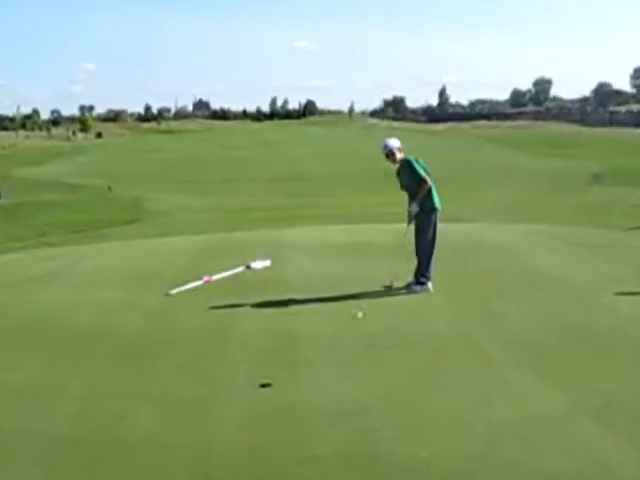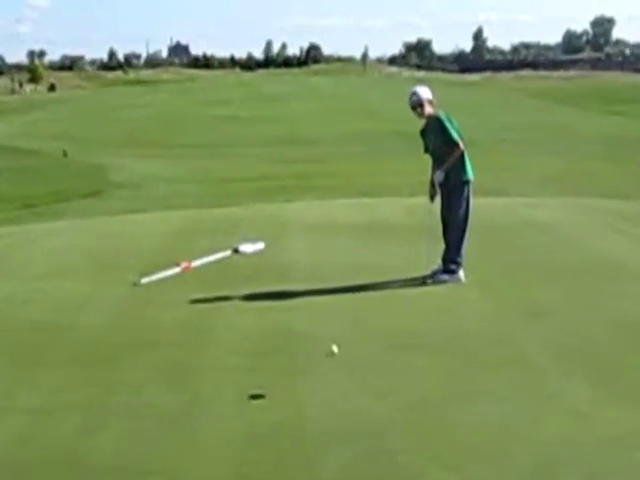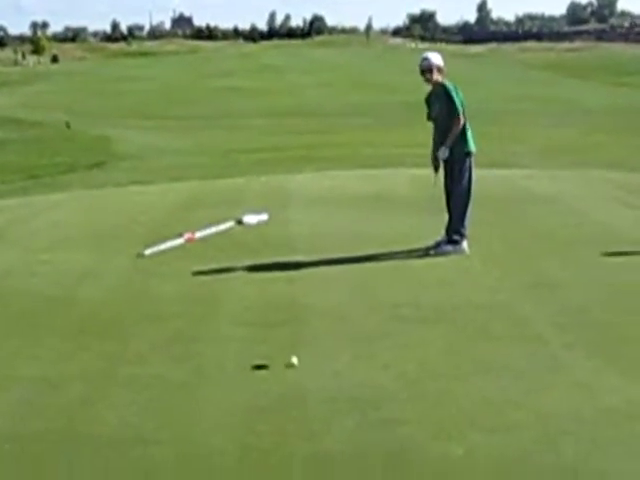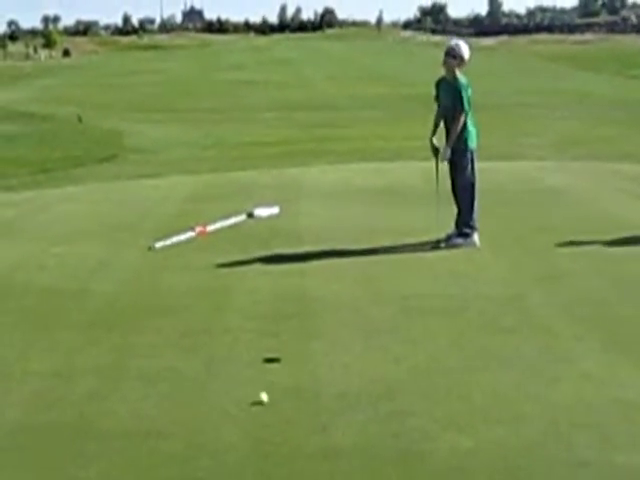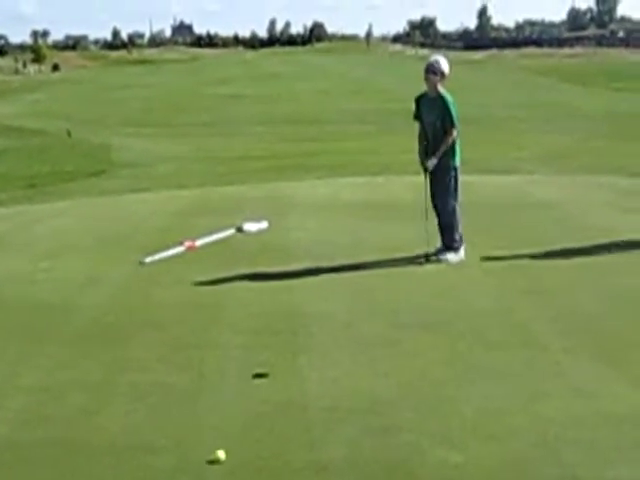
dt=0.5s
person 1, frame 1
left shoulder: (411, 162)
right shoulder: (400, 172)
left elbow: (427, 182)
left wrist: (416, 203)
right wrist: (410, 212)
left hip: (428, 207)
right hip: (419, 209)
left knee: (426, 244)
right knee: (420, 244)
left ankle: (424, 281)
right ankle: (419, 277)
person 1, frame 2
left shoulder: (442, 120)
right shoulder: (425, 131)
left elbow: (459, 147)
left wrist: (442, 171)
right wrist: (432, 183)
left hip: (459, 177)
right hip: (446, 180)
left knee: (456, 223)
right knee: (447, 222)
left ankle: (454, 269)
right ankle: (448, 264)
person 1, frame 3
left shoulder: (449, 90)
right shoulder: (430, 97)
left elbow: (460, 119)
left wrist: (445, 147)
right wrist: (434, 153)
left hip: (461, 149)
right hip: (447, 151)
left knee: (459, 194)
right knee: (450, 194)
left ankle: (458, 240)
right ankle: (451, 235)
person 1, frame 4
left shoulder: (460, 85)
right shoulder: (441, 82)
left elbow: (460, 117)
left wrist: (448, 145)
right wrist: (433, 136)
left hip: (463, 142)
right hip: (453, 142)
left knee: (465, 187)
right knee: (457, 187)
left ankle: (469, 233)
right ankle: (462, 228)
person 1, frame 5
left shoulder: (445, 100)
right shoulder: (421, 100)
left elbow: (452, 132)
left wrist: (436, 157)
right wrist: (421, 152)
left hip: (446, 159)
right hip: (431, 158)
left knee: (447, 203)
right knee: (437, 202)
left ankle: (455, 247)
right ankle: (450, 242)
